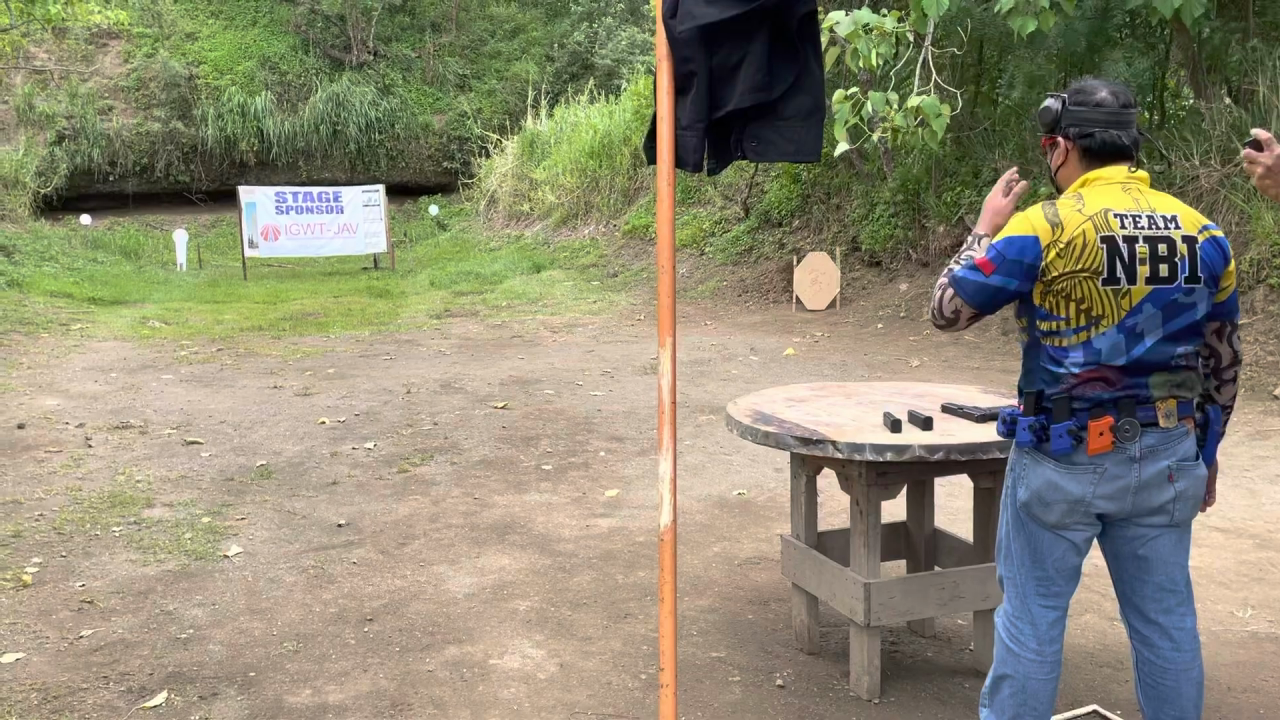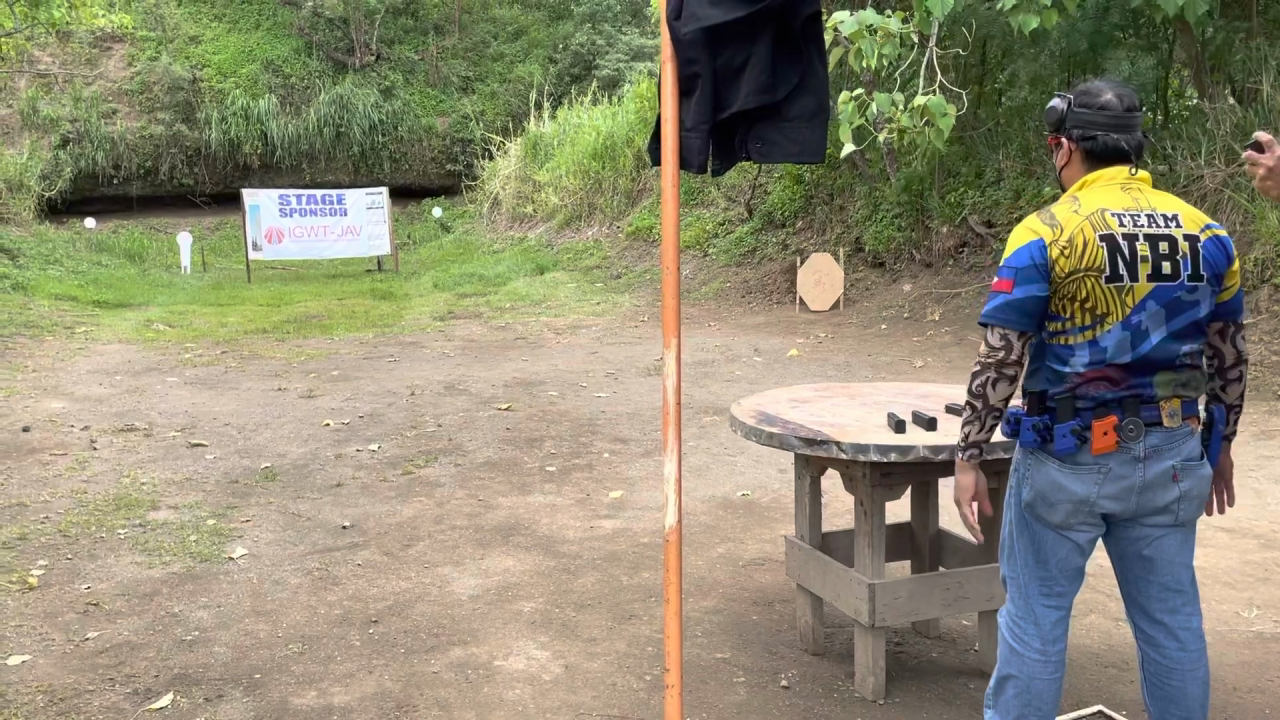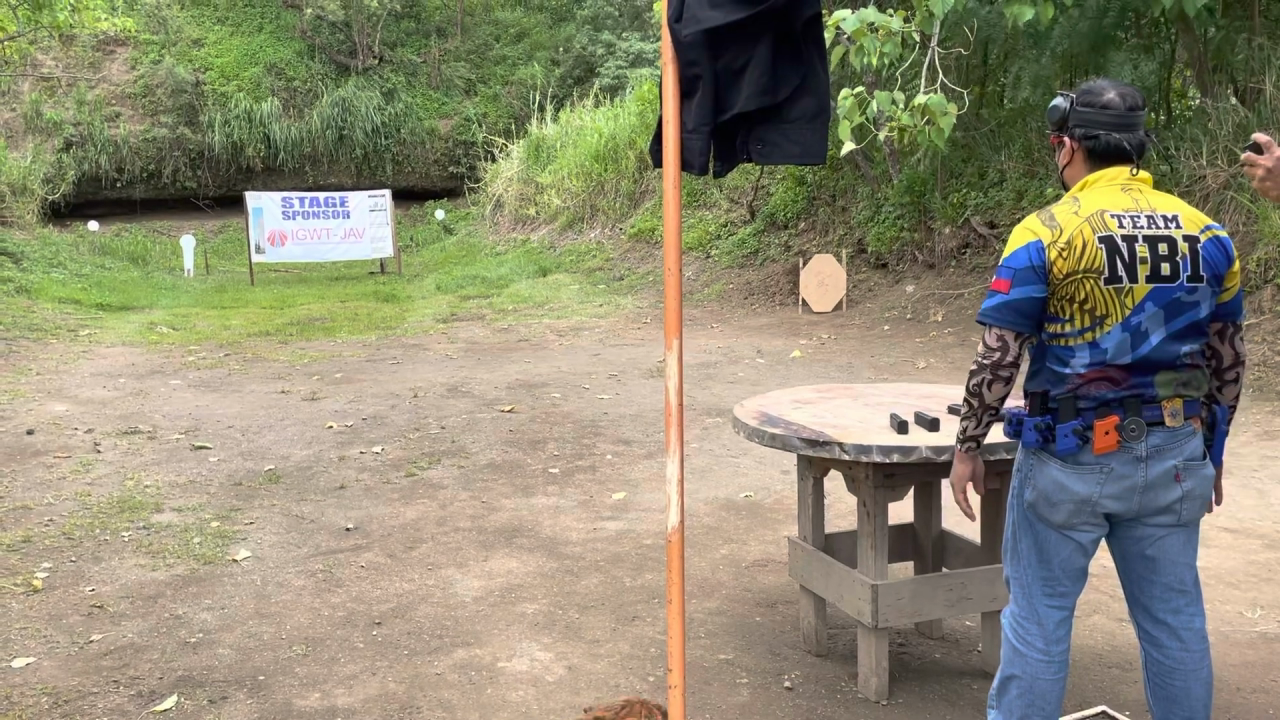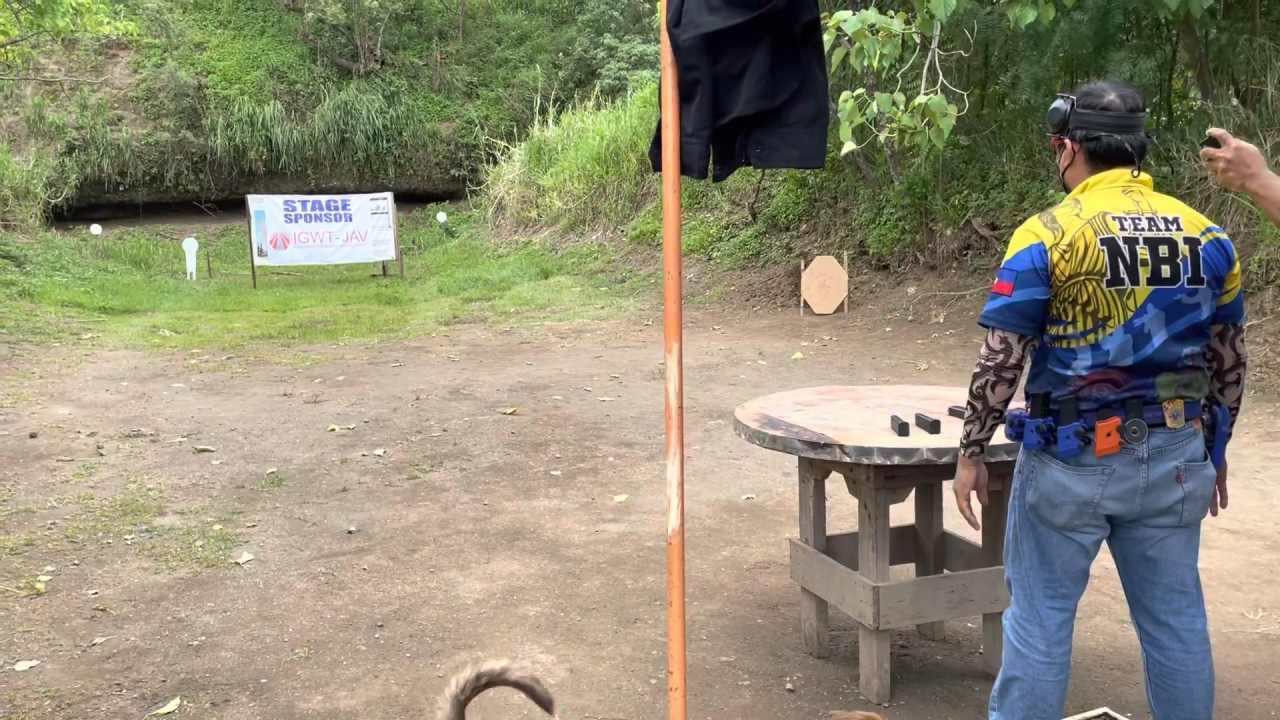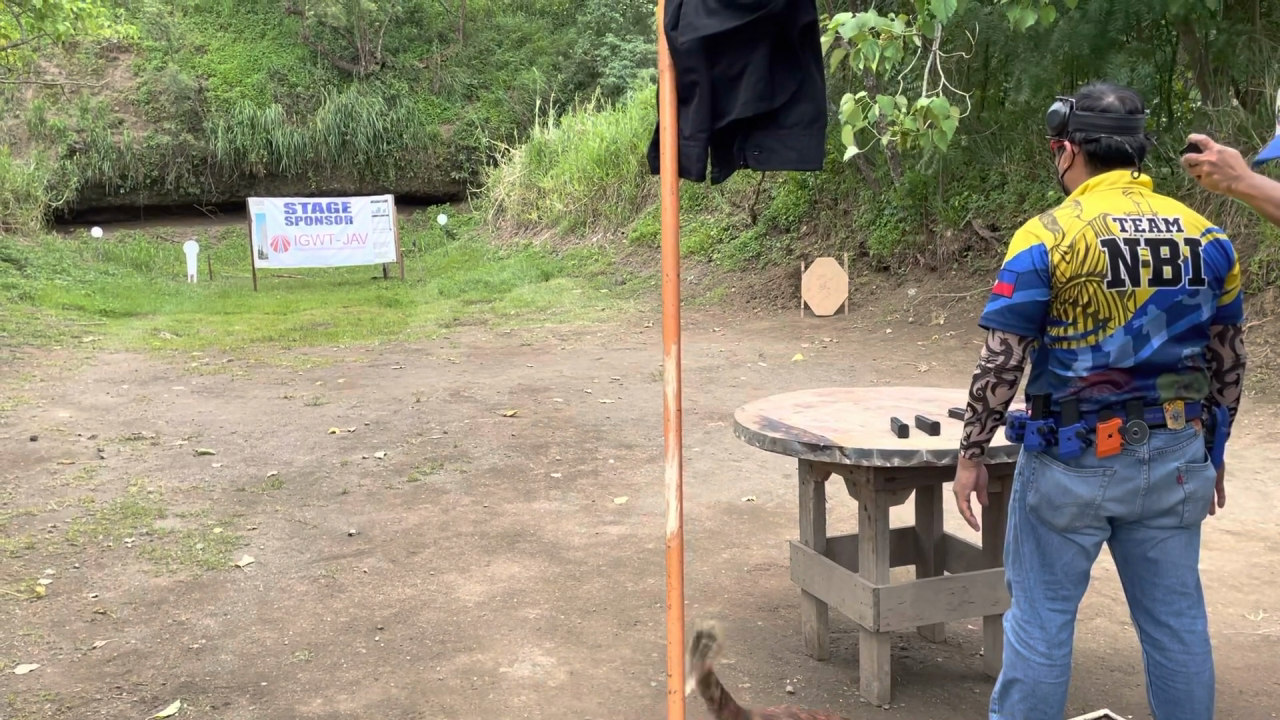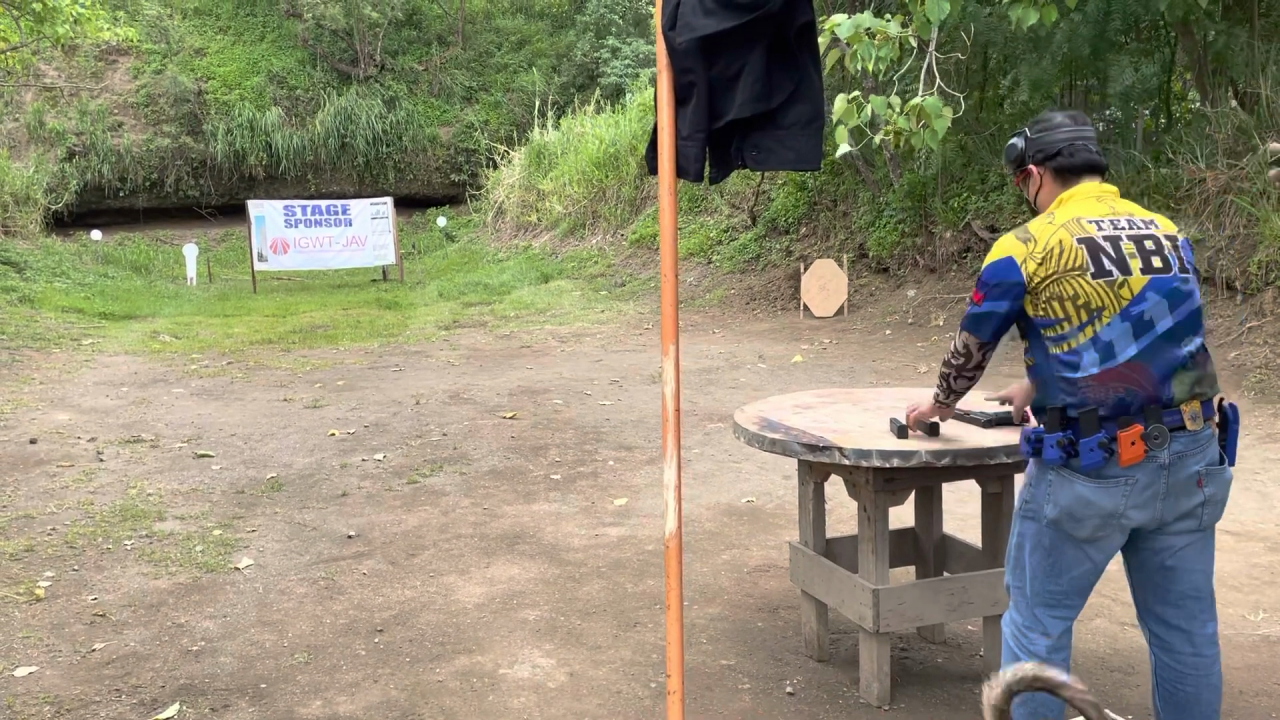
dt=0.5s
person 1, frame 1
left shoulder: (1043, 227)
right shoulder: (1202, 233)
left elbow: (948, 309)
right elbow: (1224, 357)
left wrist: (987, 229)
right wrist: (1207, 445)
left hip: (1065, 457)
right hip: (1165, 455)
left knee: (1032, 615)
right knee: (1166, 616)
person 1, frame 2
left shoulder: (1046, 232)
right shoulder: (1205, 232)
left elbow: (1001, 359)
right elbow: (1228, 356)
left wrist: (969, 457)
right wrist: (1220, 445)
left hip: (1068, 457)
right hip: (1170, 454)
left knee: (1035, 614)
right knee: (1170, 615)
person 1, frame 3
left shoulder: (1046, 232)
right shoulder: (1206, 234)
left elbow: (998, 358)
right elbow: (1228, 358)
left wrist: (967, 445)
right wrist: (1211, 445)
left hip: (1071, 458)
right hip: (1173, 455)
left knee: (1039, 613)
right knee: (1175, 615)
person 1, frame 4
left shoulder: (1047, 235)
right shoulder: (1205, 235)
left elbow: (1001, 361)
right elbow: (1228, 359)
left wrist: (971, 452)
right wrist: (1215, 448)
left hip: (1073, 459)
right hip: (1173, 457)
left knee: (1041, 615)
right knee: (1175, 617)
person 1, frame 5
left shoulder: (1047, 236)
right shoulder: (1205, 237)
left elbow: (1001, 362)
right elbow: (1228, 362)
left wrist: (971, 453)
right wrist: (1211, 449)
left hip: (1073, 461)
right hip: (1172, 457)
left knee: (1041, 617)
right knee: (1175, 618)
person 1, frame 6
left shoulder: (1024, 249)
right shoulder: (1166, 232)
left elbow: (969, 353)
left wrist: (937, 405)
left hip: (1089, 467)
right hip: (1190, 455)
left knee: (1039, 620)
right knee: (1186, 622)
